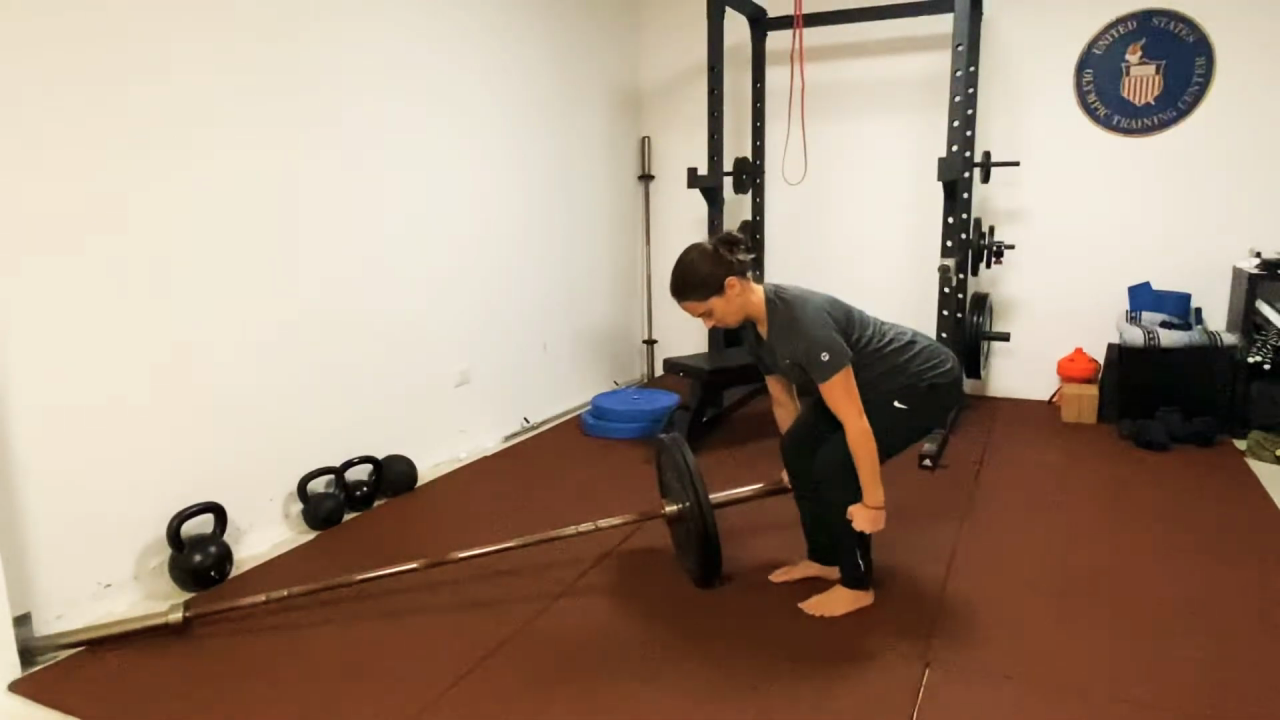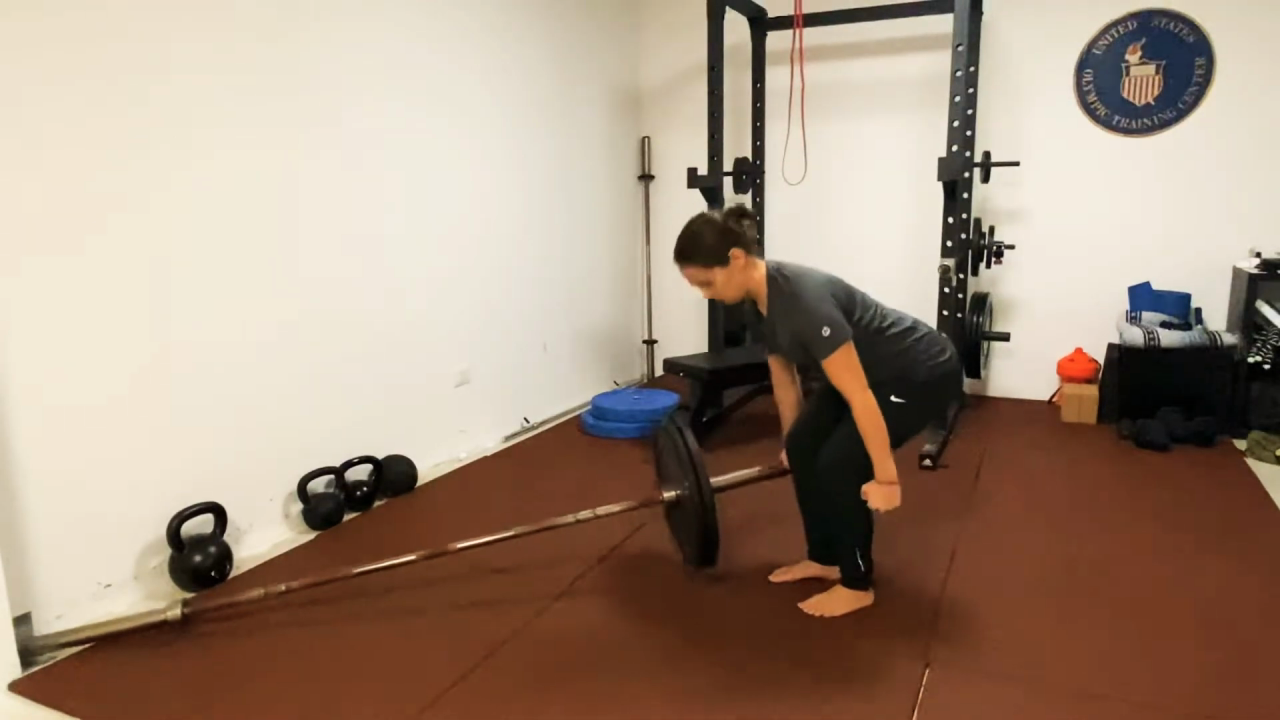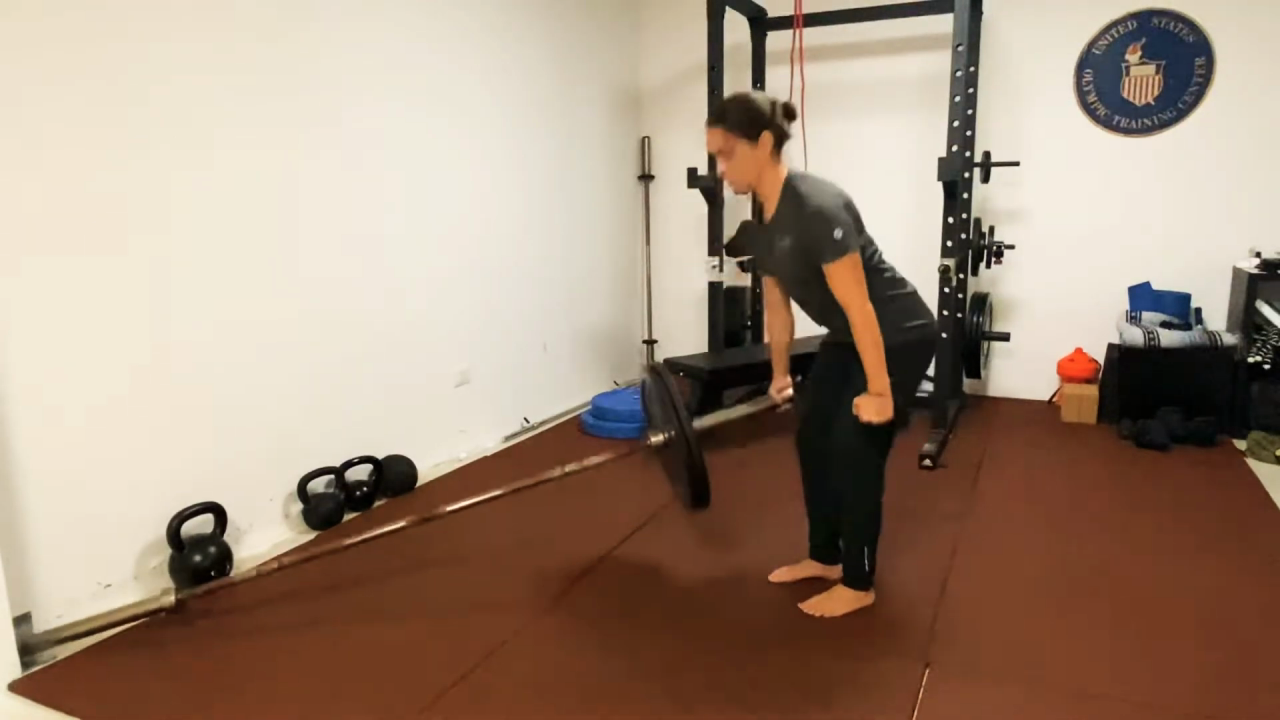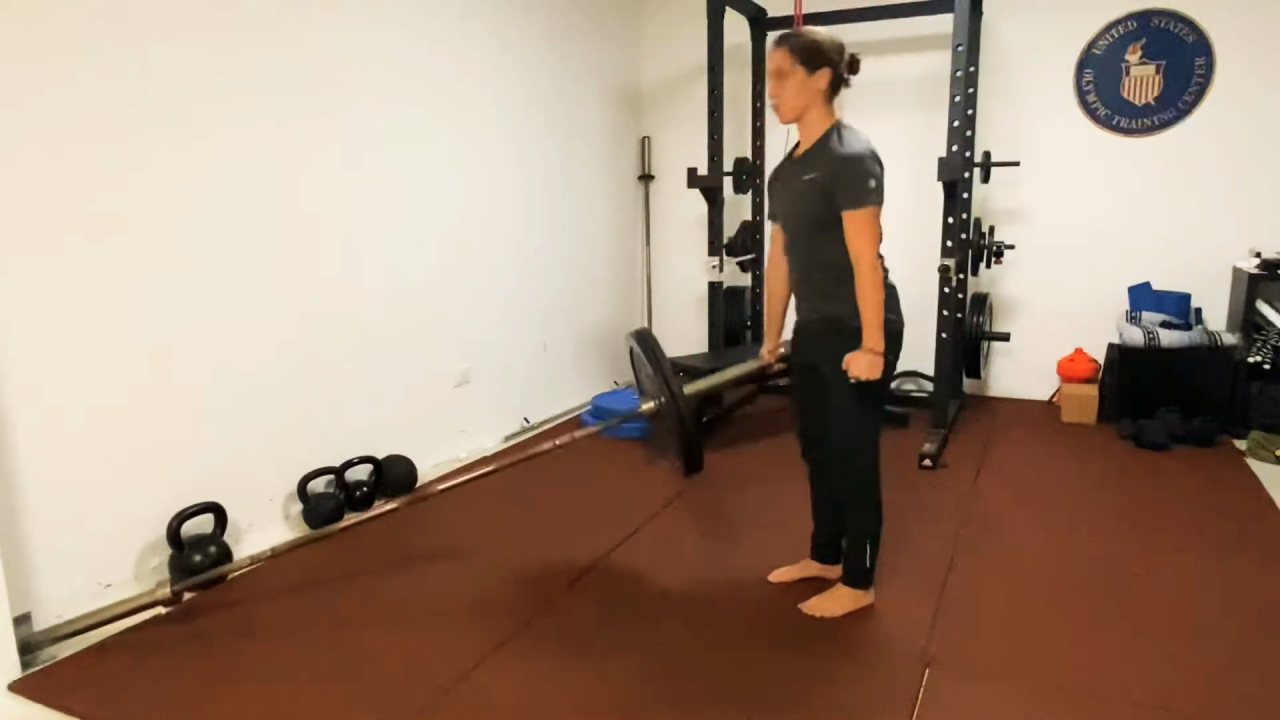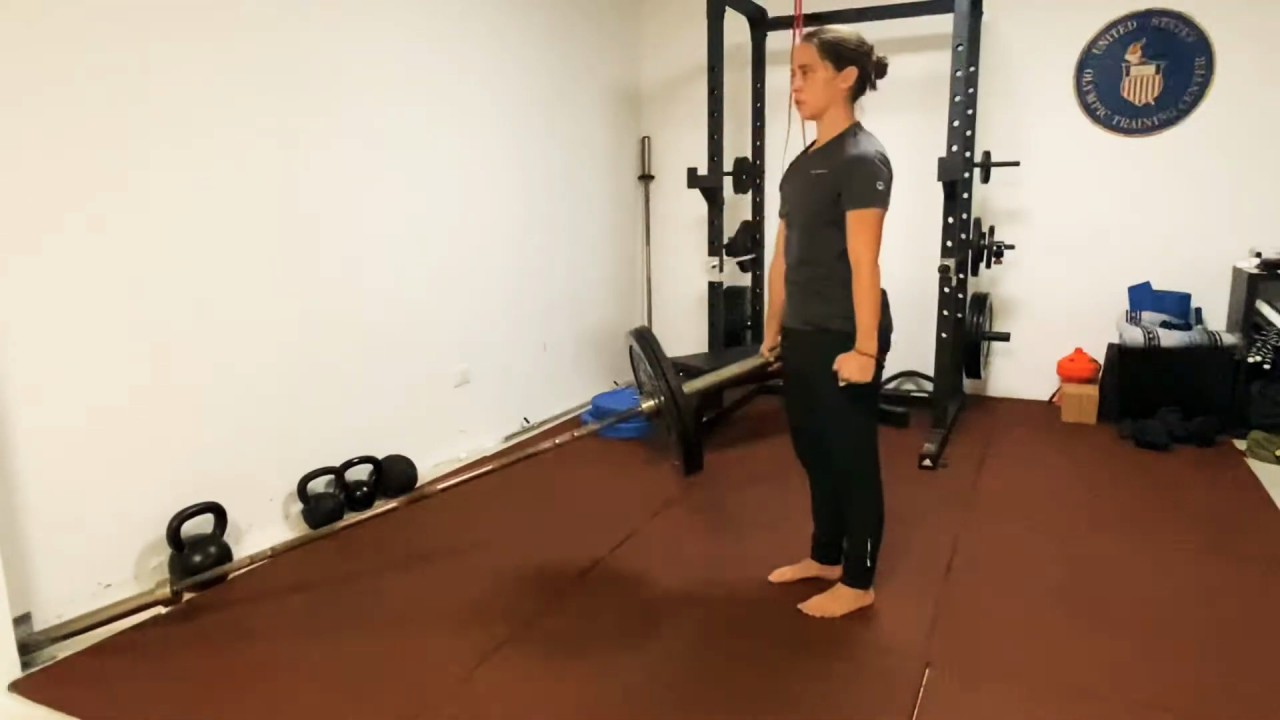
dt=0.3s
person 1, frame 1
left shoulder: (803, 322)
right shoulder: (757, 327)
left elbow: (855, 421)
right elbow: (783, 399)
left wrist: (873, 501)
right wrist: (793, 455)
left hip: (927, 382)
right hip: (877, 380)
left knee: (834, 466)
right knee: (798, 449)
left ankle: (857, 586)
right ankle: (823, 558)
person 1, frame 2
left shoulder: (804, 299)
right shoulder: (761, 303)
left elbow: (860, 398)
right elbow: (784, 380)
left wrist: (885, 477)
right wrist: (789, 441)
left hip: (924, 374)
right hip: (878, 371)
left knee: (838, 465)
right knee: (804, 448)
left ankle: (857, 585)
right ankle: (823, 558)
person 1, frame 3
left shoulder: (818, 208)
right shoulder: (762, 223)
left elbow: (860, 307)
right elbow: (776, 306)
left wrist: (880, 391)
right wrist: (780, 376)
left hip: (898, 336)
right hip: (844, 340)
left knee: (855, 459)
right knee: (813, 445)
left ankle: (858, 585)
right ankle: (824, 558)
person 1, frame 4
left shoulder: (851, 157)
right shoulder: (786, 168)
left elbow: (866, 261)
right elbow: (779, 258)
left wrist: (872, 348)
right wrist: (772, 337)
left hip: (858, 330)
right hip: (815, 329)
left knee: (852, 455)
right knee: (817, 449)
left ankle: (858, 582)
right ankle: (824, 557)
person 1, frame 5
left shoulder: (863, 159)
right shoulder: (804, 161)
left elbow: (864, 263)
left wrist: (865, 348)
right wrist: (772, 331)
left hip: (842, 338)
right hip: (801, 335)
left knee: (851, 458)
right knee: (814, 453)
left ankle: (858, 583)
right ankle: (825, 556)
